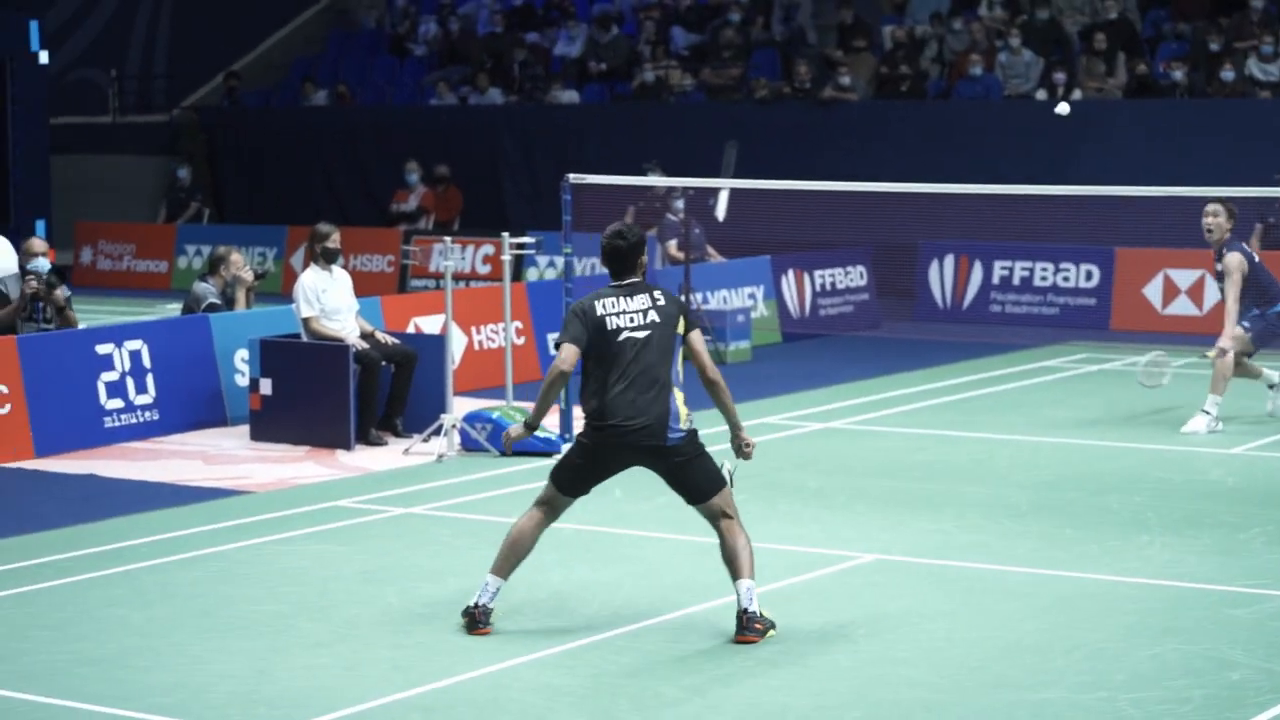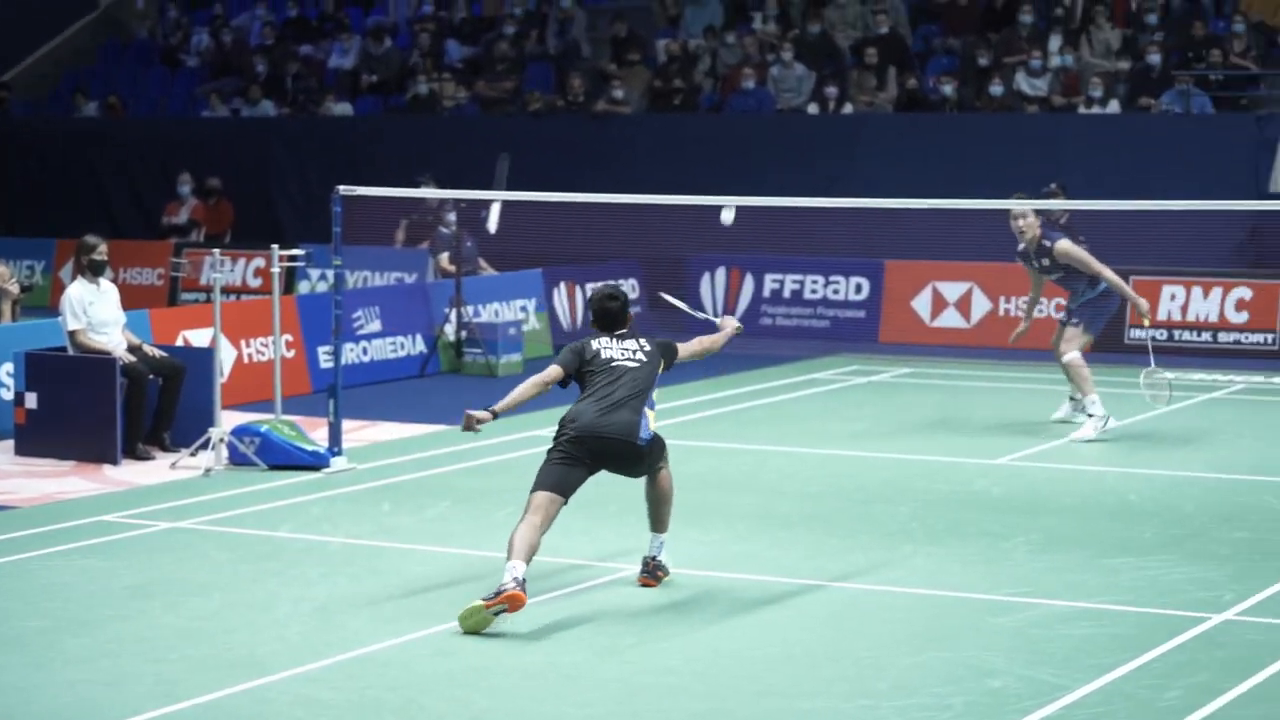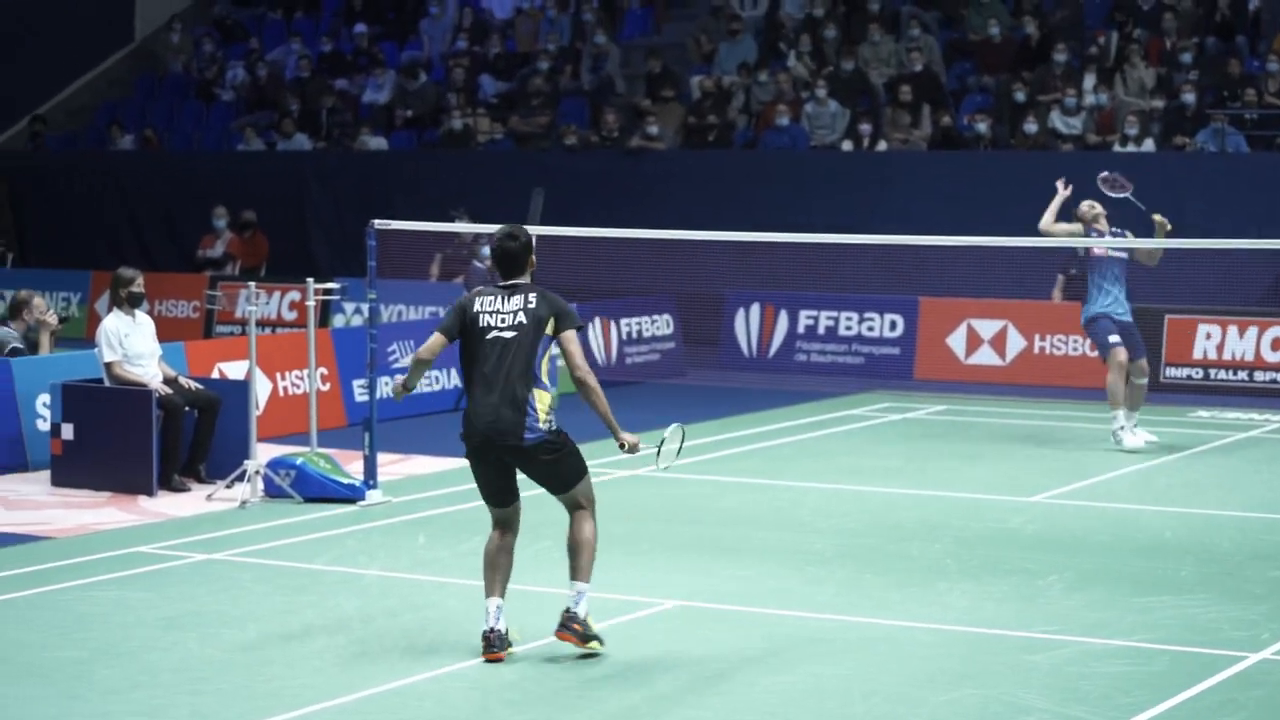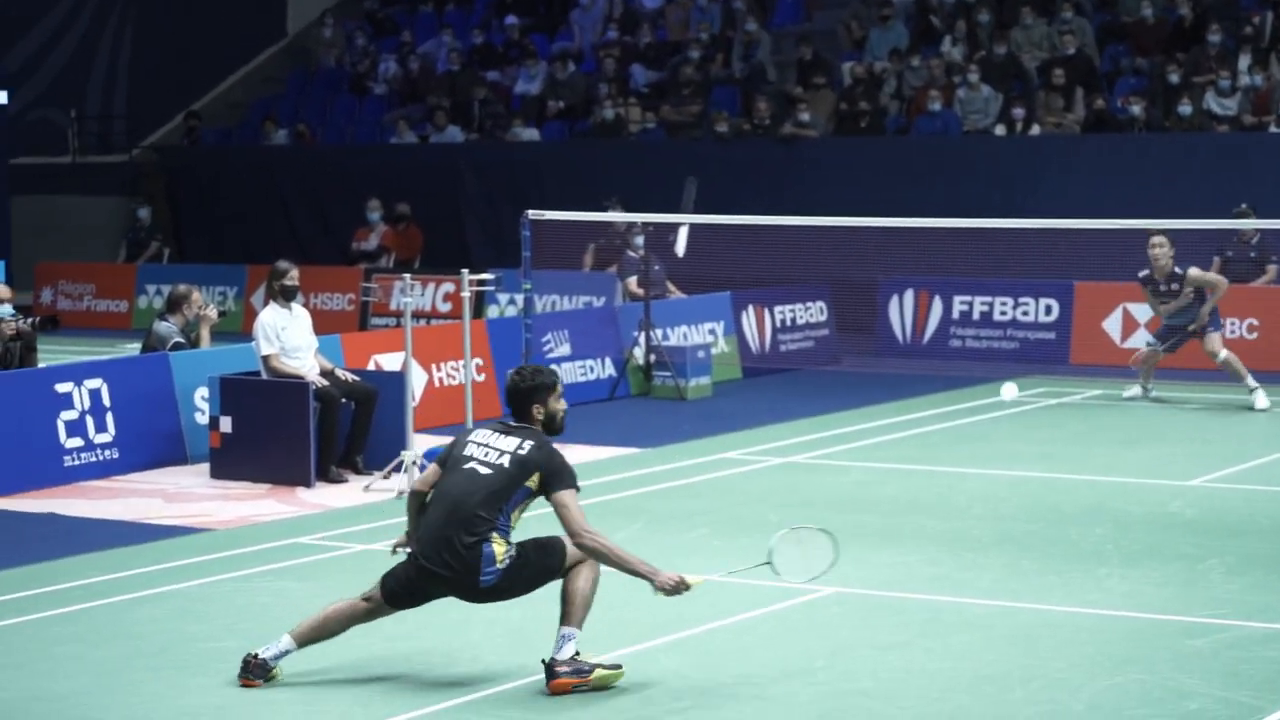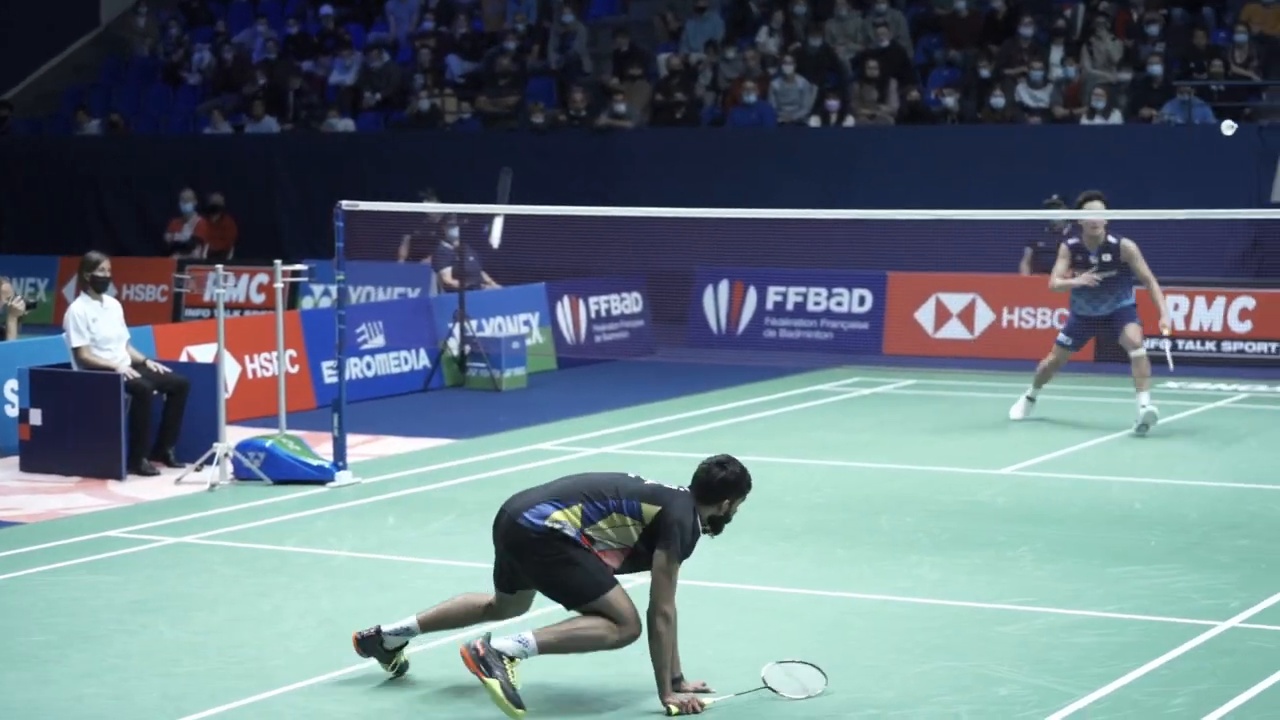
dt=0.7s
person 1, frame 1
left shoulder: (585, 307)
right shoulder: (671, 302)
left elbow: (562, 369)
right elbow: (711, 374)
left wrist: (530, 424)
right wrist: (738, 431)
left hip: (606, 435)
right hip: (670, 433)
left knee: (544, 508)
right knee: (726, 516)
left ankle: (482, 605)
right ankle: (749, 611)
person 1, frame 2
left shoulder: (582, 347)
right shoulder: (654, 347)
left elbow: (544, 379)
right elbow: (709, 345)
left wrist: (492, 413)
right wrist: (728, 328)
left hip: (579, 435)
right hip: (632, 440)
left knee: (533, 517)
right knee: (658, 463)
left ankle: (512, 585)
right ankle: (654, 560)
person 1, frame 3
left shoulder: (470, 302)
right shoulder: (551, 306)
left elbow: (425, 356)
right elbow: (581, 375)
left wrist: (406, 383)
right wrist: (617, 430)
left hip: (479, 434)
right hip: (531, 433)
left knee: (503, 524)
right knee: (582, 506)
left ankle: (493, 631)
right ankle: (575, 615)
person 1, frame 4
left shoulder: (472, 435)
right shoulder: (548, 458)
left elbow: (420, 488)
right elbow: (583, 536)
left wrist: (414, 535)
right wrist: (652, 574)
left hip: (431, 560)
right hip: (481, 571)
left knee: (368, 604)
right knee: (582, 558)
left ankle: (264, 659)
right ankle: (564, 662)
person 1, frame 5
left shoulder: (660, 508)
right shoulder: (682, 517)
left elbow: (662, 608)
right elbow: (661, 613)
left wrist: (677, 678)
left hip: (514, 517)
right hip: (541, 525)
left knee: (505, 603)
right knee: (623, 625)
left ankle: (388, 636)
right ankle: (500, 651)
person 2, frame 1
left shoulder: (1233, 256)
right shoulder: (1221, 250)
left elbow: (1232, 298)
left wrist: (1226, 336)
right hip: (1258, 314)
left knee: (1226, 346)
right knee: (1226, 363)
left ankle: (1210, 415)
person 2, frame 2
left shoulder: (1059, 247)
right shoulder: (1025, 253)
left elbow: (1100, 270)
right elbow: (1037, 286)
left wrist: (1134, 298)
right wrist: (1026, 320)
left hip: (1100, 295)
right hip: (1083, 298)
left knee: (1067, 348)
right knee: (1061, 347)
left ankle: (1096, 415)
right ankle: (1076, 401)
person 2, frame 3
left shoulder: (1123, 235)
right shoulder: (1082, 232)
left elbow: (1151, 260)
right elbow: (1044, 228)
left wrist: (1159, 232)
right wrist: (1060, 197)
left hip: (1123, 315)
right hip: (1098, 315)
left knee: (1142, 372)
right knee: (1119, 360)
left ankle: (1131, 423)
right ankle: (1120, 427)
person 2, frame 4
left shoulder: (1187, 274)
right shoulder: (1144, 278)
left elbow: (1222, 284)
right elbow: (1158, 310)
left wrist: (1205, 309)
right wrist: (1176, 303)
left hip: (1204, 315)
right hip: (1176, 321)
left knee: (1214, 350)
right knee: (1147, 358)
left ankle: (1255, 388)
right ankle: (1145, 386)
person 2, frame 5
left shoulder: (1123, 246)
right shoulder: (1069, 247)
left elbow: (1149, 280)
right elbow: (1053, 283)
left wrist: (1163, 312)
right wrist: (1075, 281)
left hip: (1119, 309)
right hip: (1083, 312)
left knee: (1134, 341)
right knee: (1053, 361)
left ankle: (1144, 406)
right ankle: (1030, 397)
person 3, frame 1
left shoulder: (343, 275)
right shoulder: (307, 281)
right elbow: (312, 326)
left wrist: (374, 332)
right wrist: (345, 337)
left hip: (355, 339)
right hip: (329, 344)
left knee: (407, 355)
right knee: (372, 359)
left ankle: (391, 418)
right ankle: (366, 428)
person 3, frame 2
left shoulder: (110, 287)
right shoulder: (74, 293)
right elbow: (78, 339)
left wrist: (142, 345)
right wrist: (111, 350)
left hip: (122, 352)
left knee: (175, 368)
right knee: (139, 372)
left ankle: (158, 433)
right ankle: (133, 442)
person 3, frame 3
left shoulder: (145, 320)
right shoulder: (110, 325)
right elbow: (115, 372)
left wrist: (177, 377)
right wrist: (147, 382)
left hip: (158, 384)
left knee: (211, 400)
right knee: (175, 404)
left ankle: (194, 465)
right ankle: (168, 474)
person 3, frame 4
left shoulder: (302, 313)
right shoulder: (267, 319)
right elbow: (272, 364)
left wrist: (334, 369)
right wrist: (305, 375)
left hip: (315, 376)
right hip: (289, 381)
left knee: (367, 392)
right knee: (331, 396)
left ankle: (351, 456)
right ankle: (326, 465)
person 3, frame 5
left shoulder: (114, 304)
right shoulder: (77, 310)
right elbow: (83, 356)
left wrist: (146, 361)
right wrist: (116, 367)
left hip: (127, 368)
right hip: (101, 373)
left knee: (179, 384)
right knee: (143, 388)
left ankle: (163, 447)
right ankle: (137, 459)
